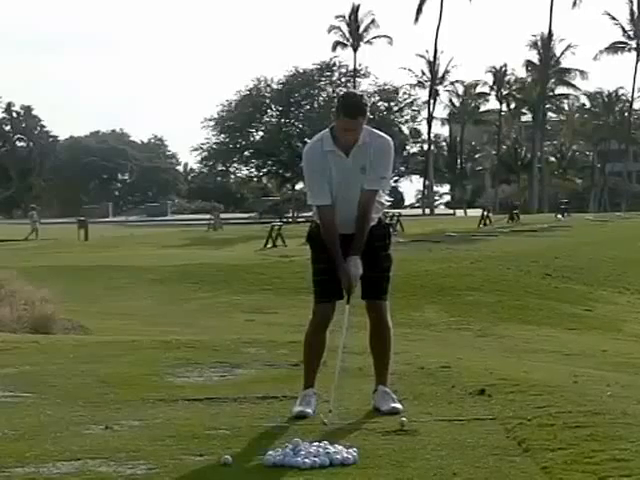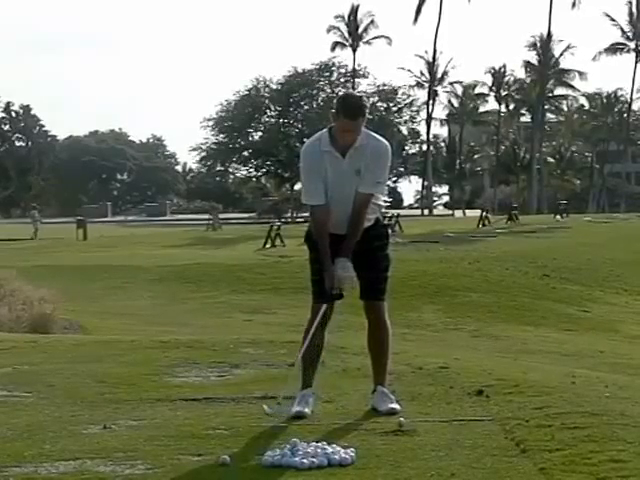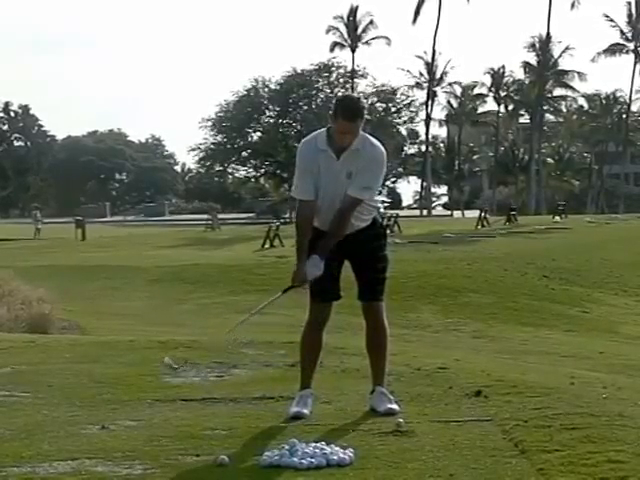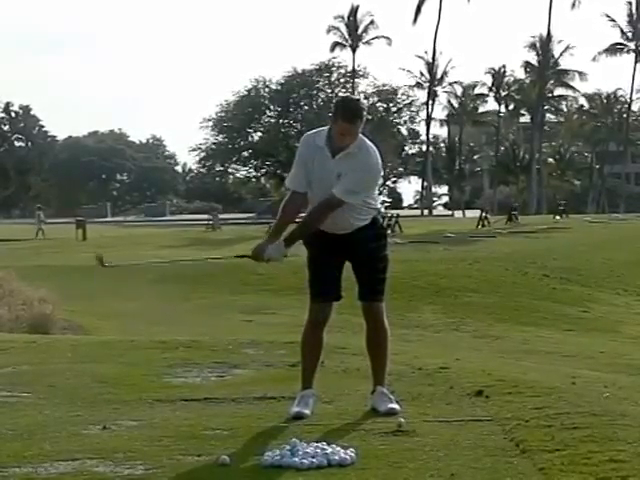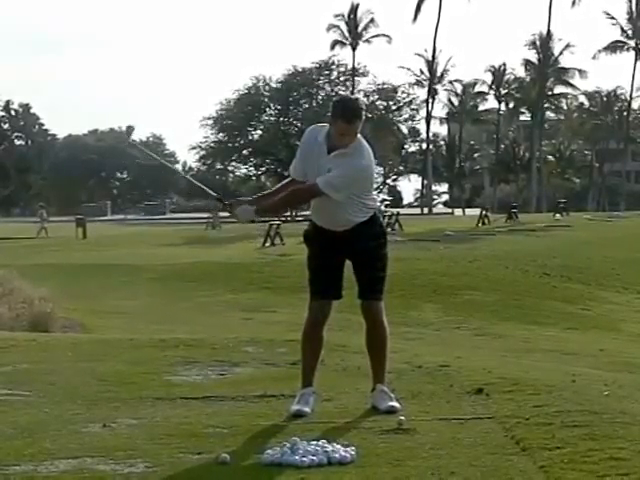
dt=1s
person 1, frame 1
left shoulder: (381, 145)
right shoulder: (314, 151)
left elbow: (367, 204)
right elbow: (325, 213)
left wrist: (356, 257)
right wrist: (340, 265)
left hip: (370, 232)
right hip: (328, 235)
left knee: (379, 310)
right knee: (322, 313)
left ankle: (382, 389)
right ankle: (308, 391)
person 1, frame 2
left shoulder: (378, 148)
right shoulder: (312, 151)
left elbow: (362, 207)
right elbow: (318, 212)
left wrist: (346, 259)
right wrist: (328, 265)
left hip: (367, 233)
right hip: (326, 234)
left knee: (376, 310)
right knee: (320, 312)
left ankle: (381, 390)
right ankle: (306, 391)
person 1, frame 3
left shoulder: (374, 154)
right shoulder: (309, 148)
left elbow: (348, 209)
right elbow: (305, 207)
left wrist: (320, 256)
right wrist: (302, 259)
left hip: (364, 234)
right hip: (321, 233)
left knee: (374, 312)
right knee: (317, 315)
left ankle: (379, 390)
right ankle: (305, 392)
person 1, frame 4
left shoulder: (368, 159)
right shoulder: (309, 143)
left elbow: (326, 208)
right elbow: (297, 197)
left wrist: (285, 244)
right wrist: (271, 237)
left hip: (364, 234)
right hip: (323, 236)
left knee: (375, 312)
right knee: (318, 314)
left ankle: (380, 390)
right ankle: (306, 392)
person 1, frame 5
left shoulder: (360, 162)
right shoulder: (312, 136)
left elbow: (303, 195)
right elbow: (296, 181)
left wrist: (255, 211)
right wrist: (253, 200)
left hip: (364, 233)
right hip: (324, 233)
left knee: (373, 310)
right knee: (317, 312)
left ankle: (380, 388)
right ankle: (306, 390)
